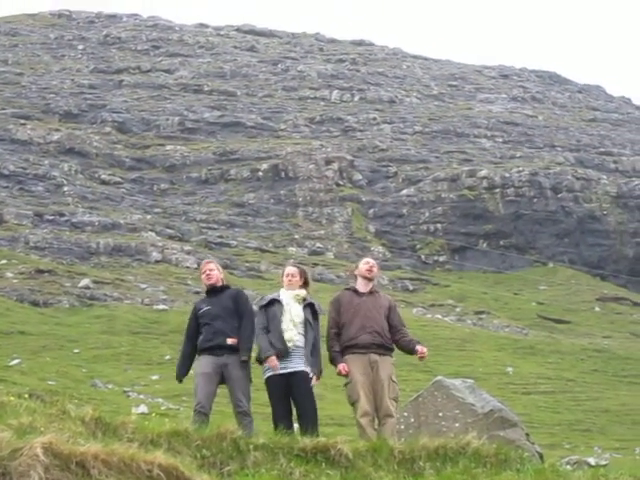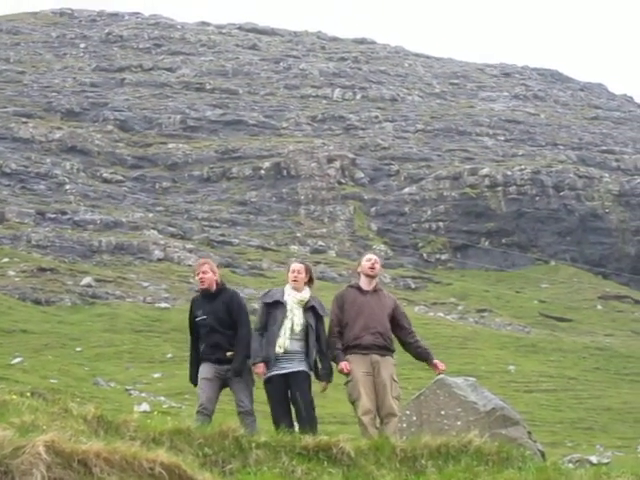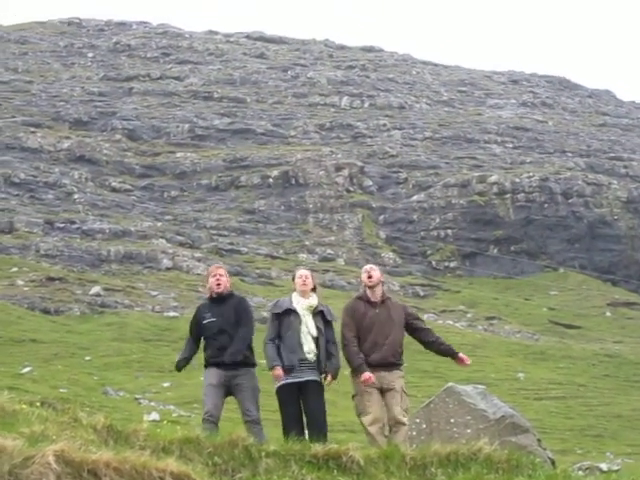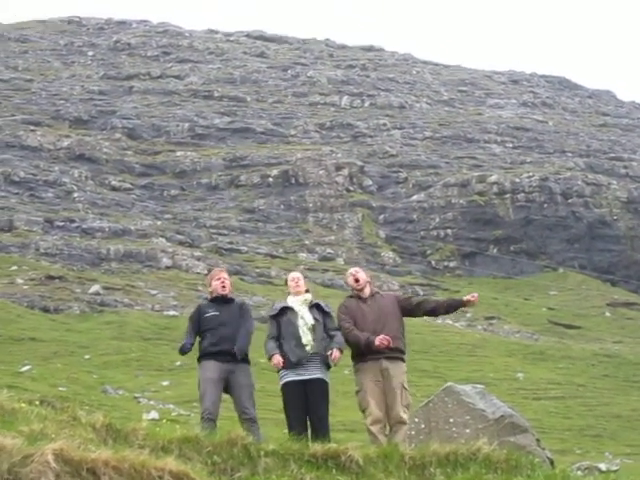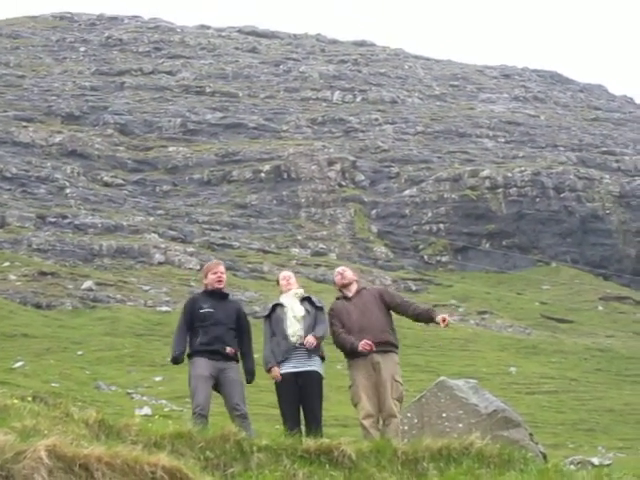
dt=0.3s
person 1, frame 1
left shoulder: (386, 301)
right shoulder: (341, 299)
left elbow: (398, 331)
right elbow: (332, 333)
left wrist: (414, 346)
right wrist: (337, 359)
left hip: (383, 358)
right hip: (355, 358)
left knee: (387, 409)
right knee: (363, 410)
person 1, frame 2
left shoulder: (389, 300)
right shoulder: (344, 296)
left elbow: (406, 332)
right elbow: (334, 331)
left wrist: (428, 358)
right wrist: (339, 358)
left hip: (384, 359)
right hip: (356, 358)
left knee: (390, 409)
right knee: (365, 410)
person 1, frame 3
left shoulder: (399, 308)
right shoulder: (353, 307)
left elbow: (425, 333)
right elbow: (348, 342)
left wrist: (453, 354)
right wrist: (361, 369)
left hip: (393, 373)
right hip: (367, 373)
left knee: (399, 419)
right knee: (373, 421)
person 1, frame 4
left shoulder: (392, 300)
right shoulder: (346, 306)
left elbow: (425, 305)
right elbow: (349, 334)
left wrist: (460, 302)
right wrist: (372, 341)
left hip: (394, 363)
right hip: (367, 366)
left knee: (398, 415)
right knee: (374, 417)
person 1, frame 5
left shoulder: (377, 293)
right shoulder: (336, 308)
left elbow: (403, 305)
right elbow: (338, 336)
left wrist: (433, 315)
right wrist: (356, 345)
left hip: (386, 356)
right hip: (359, 362)
left knee: (391, 409)
right knee: (366, 412)
person 2, frame 1
left shoulder: (236, 295)
right shoulder: (200, 305)
left elbow: (248, 320)
right elbow: (191, 336)
left wrist: (246, 350)
right wrist: (182, 366)
left hip: (235, 356)
right hip: (207, 357)
left knee: (242, 407)
right knee: (201, 406)
person 2, frame 2
left shoulder: (231, 297)
right shoulder: (196, 303)
left elbow: (243, 330)
right elbow: (195, 339)
left wrist: (239, 362)
right wrist: (194, 371)
left hip: (237, 363)
right hip: (209, 364)
left knee: (245, 408)
right knee: (204, 408)
person 2, frame 3
left shoulder: (239, 302)
right shoulder: (202, 310)
left elbow: (246, 331)
right elbow: (193, 339)
left wrist: (233, 353)
right wrist: (184, 358)
left hip: (242, 369)
right hip: (214, 369)
left knee: (252, 416)
right knee: (209, 415)
person 2, frame 4
left shoulder: (241, 307)
right shoulder: (202, 309)
left elbow: (247, 328)
right elbow: (191, 332)
left wrist: (242, 346)
right wrist: (186, 345)
left hip: (238, 364)
right hip: (211, 363)
left knee: (248, 414)
right knee: (209, 413)
person 2, frame 5
left shoulder: (235, 306)
right shoulder: (195, 301)
left elbow: (245, 336)
right elbow: (183, 328)
left wrist: (249, 366)
right wrist: (178, 351)
left hip: (229, 363)
right hip: (202, 360)
left knee: (239, 410)
right knee: (200, 409)
person 3, frame 1
left shoulder: (309, 305)
right shoulder: (269, 302)
left elbow: (314, 338)
right elbow: (260, 329)
left wrist: (316, 369)
right wrist: (268, 354)
left hip: (300, 361)
right hip: (275, 363)
left knee: (307, 410)
right knee: (280, 414)
person 3, frame 2
left shoulder: (313, 305)
right shoulder: (272, 298)
left elbow: (321, 340)
right elbow: (259, 331)
left wrist: (325, 373)
right wrist: (258, 359)
left hip: (300, 363)
right hip: (274, 364)
left knee: (305, 408)
right knee: (280, 415)
person 3, frame 3
left shoulder: (322, 311)
right shoulder: (281, 307)
left elbow: (331, 342)
right elbow: (270, 339)
left wrist: (332, 369)
right wrist: (274, 364)
left hip: (312, 374)
right hip: (287, 373)
left knee: (317, 418)
right knee: (291, 423)
person 3, frame 4
left shoulder: (320, 307)
right shoulder: (279, 310)
left elbow: (334, 331)
right elbow: (271, 338)
left wrist: (337, 347)
right wrist: (274, 353)
left hip: (317, 368)
right hip: (291, 370)
left knee: (319, 417)
right knee: (296, 420)
person 3, frame 5
left shoulder: (312, 302)
right shoulder: (273, 309)
left elbow: (323, 324)
right elbow: (268, 340)
left wrist: (315, 335)
right wrist: (271, 364)
left hip: (310, 360)
right hip: (285, 363)
left knee: (313, 410)
right knee: (289, 413)
